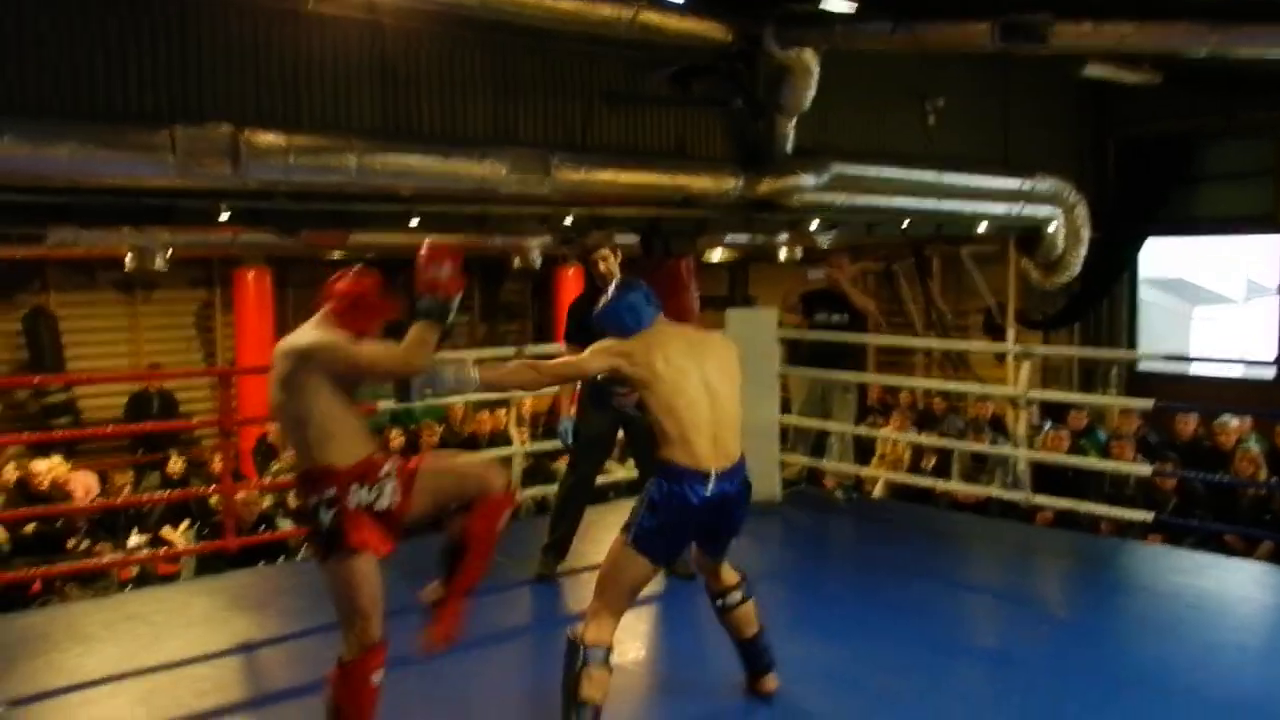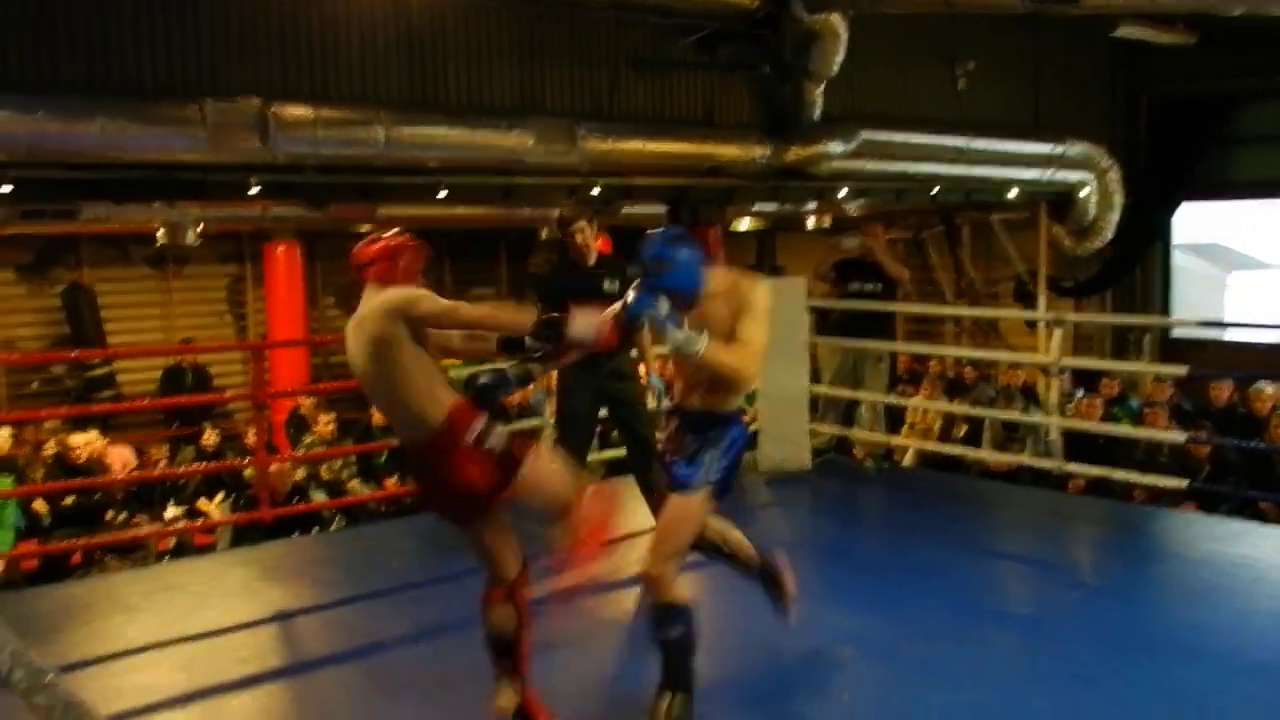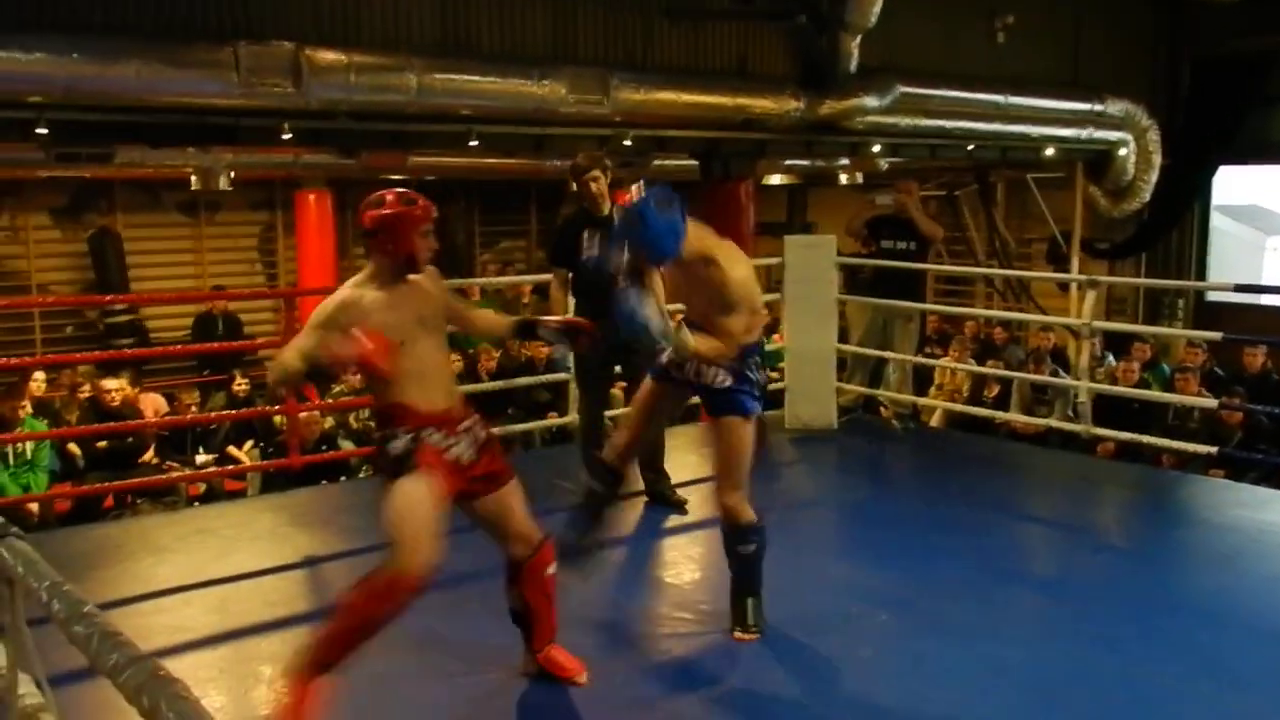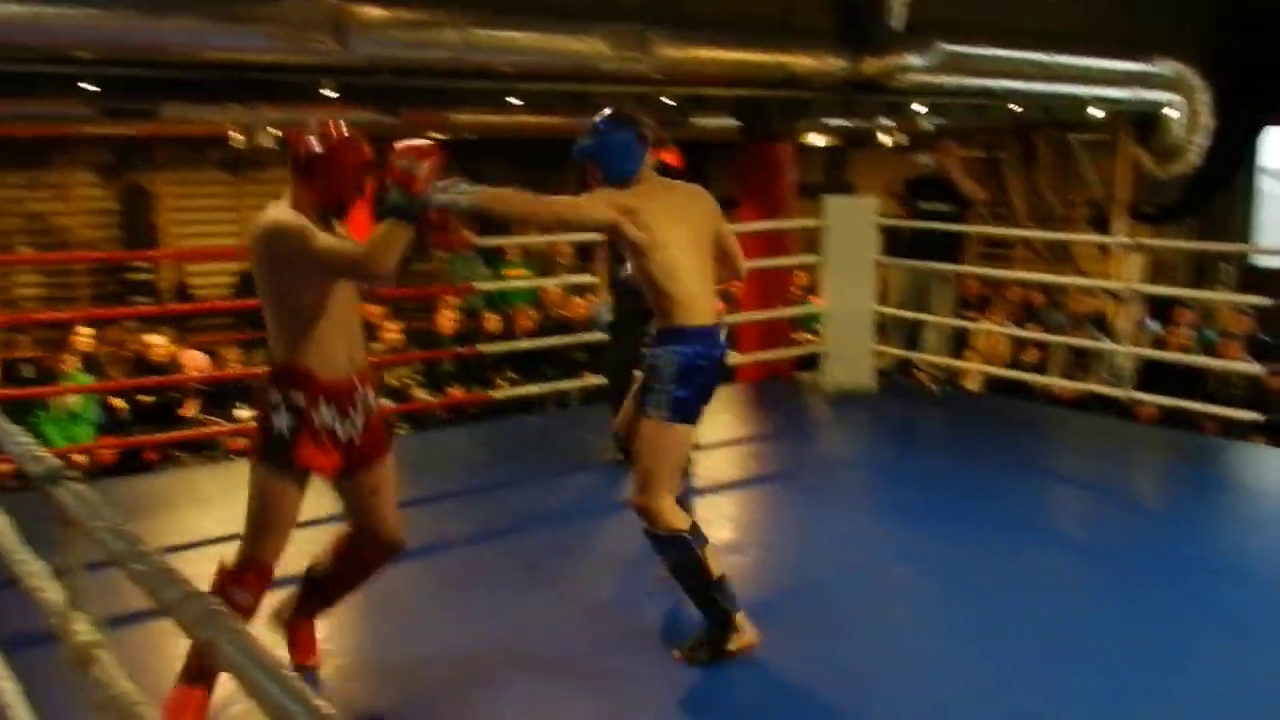
dt=0.4s
person 1, frame 1
left shoulder: (337, 351)
right shoulder: (308, 349)
left elbow: (395, 374)
right elbow: (408, 363)
right wrist: (437, 304)
left hip: (378, 479)
right hip: (339, 501)
left knee: (492, 480)
right knee: (366, 641)
left ankle: (448, 599)
person 1, frame 2
left shoulder: (363, 327)
right shoulder: (394, 304)
left elbow: (454, 344)
right elbow: (476, 318)
left wrist: (515, 339)
right wrist: (557, 324)
left hip: (434, 465)
right hip: (460, 444)
left knee: (507, 569)
right knee: (573, 493)
person 1, frame 3
left shoulder: (427, 286)
right shoulder: (347, 307)
left elbow: (475, 321)
right elbow: (282, 373)
left wrist: (543, 326)
right wrist: (328, 359)
left hip: (463, 431)
right hip: (412, 441)
left knee: (528, 544)
right knee: (415, 564)
left ankle: (541, 649)
right ankle: (309, 672)
person 1, frame 4
left shoulder: (325, 226)
right shoulder: (280, 229)
right elbow: (375, 263)
right wrist: (402, 201)
left hip: (354, 397)
right hip: (300, 406)
left knee: (382, 535)
right knee: (257, 563)
left ankle: (300, 613)
person 2, frame 1
left shoulder: (627, 351)
right shoulder: (722, 344)
left elbow: (542, 373)
left wrist: (463, 376)
left hip: (679, 487)
right hip: (734, 486)
left knee: (600, 617)
right knee: (713, 568)
right ankle: (761, 671)
person 2, frame 2
left shoulder: (749, 292)
right shoulder: (661, 290)
left elbow: (745, 372)
left wrist: (679, 334)
left hip: (716, 432)
right hip: (689, 418)
left knee: (658, 571)
right knee: (697, 526)
right ankle: (770, 571)
person 2, frame 3
left shoulder: (729, 271)
right shoulder: (674, 243)
left elbow: (723, 349)
left wrist: (669, 332)
left hip: (734, 367)
right hip: (686, 347)
left knee: (731, 499)
right knee: (620, 447)
left ankle: (747, 597)
right ankle: (583, 529)
person 2, frame 4
left shoulder: (622, 205)
right shoulder: (695, 197)
left elbow: (545, 210)
right elbow: (734, 265)
left wrist: (463, 194)
left hip: (681, 351)
right hip: (703, 339)
left knee: (652, 500)
right knee: (636, 437)
left ankle: (728, 624)
right ankle: (683, 549)
person 3, frame 1
right shoulder: (582, 306)
right wrist: (565, 413)
left hip: (641, 399)
right hip: (598, 400)
left knee: (658, 475)
right knee: (579, 477)
right ankle: (553, 550)
person 3, frame 2
left shoulder: (617, 268)
right shoulder: (553, 276)
left wrist: (651, 368)
left hip: (618, 368)
right hip: (577, 373)
left knee: (642, 445)
right knee: (571, 452)
person 3, frame 3
right shoulder: (569, 229)
left elbow: (651, 273)
right elbow: (559, 285)
right hip: (592, 327)
right knee: (592, 408)
left ankle: (657, 482)
right ankle: (599, 479)
person 3, frame 4
left shoulder: (673, 181)
right elbow: (606, 245)
right wrist: (605, 290)
right hip: (630, 288)
right knee: (618, 366)
right ankle: (624, 440)
person 4, frame 1
left shoulder: (857, 296)
right shoulder: (816, 296)
left elbow: (869, 309)
right elbow: (788, 306)
left wrist: (843, 283)
right hip: (812, 369)
person 4, frame 2
left shoulder: (889, 266)
right shoulder: (848, 265)
left elbow: (903, 277)
right elbow: (819, 275)
left wrist: (877, 252)
right wrist: (837, 251)
left hip: (876, 343)
right hip: (843, 339)
left ankle: (871, 449)
right ankle: (823, 442)
person 4, frame 3
left shoulder: (922, 224)
right shoulder: (880, 222)
left elbow: (937, 235)
right elbow: (851, 231)
left wrist: (911, 209)
right wrist: (866, 207)
left hip: (906, 301)
right hip: (873, 297)
left knee: (902, 358)
right knee: (860, 352)
left ankle: (900, 410)
right ankle: (850, 401)
person 4, frame 4
left shoulder: (961, 186)
right shoulder: (919, 183)
left elbow: (978, 197)
right elbow: (894, 193)
left wrist: (953, 170)
left hip: (943, 263)
right hip: (910, 259)
left knee: (939, 319)
left ankle: (935, 371)
